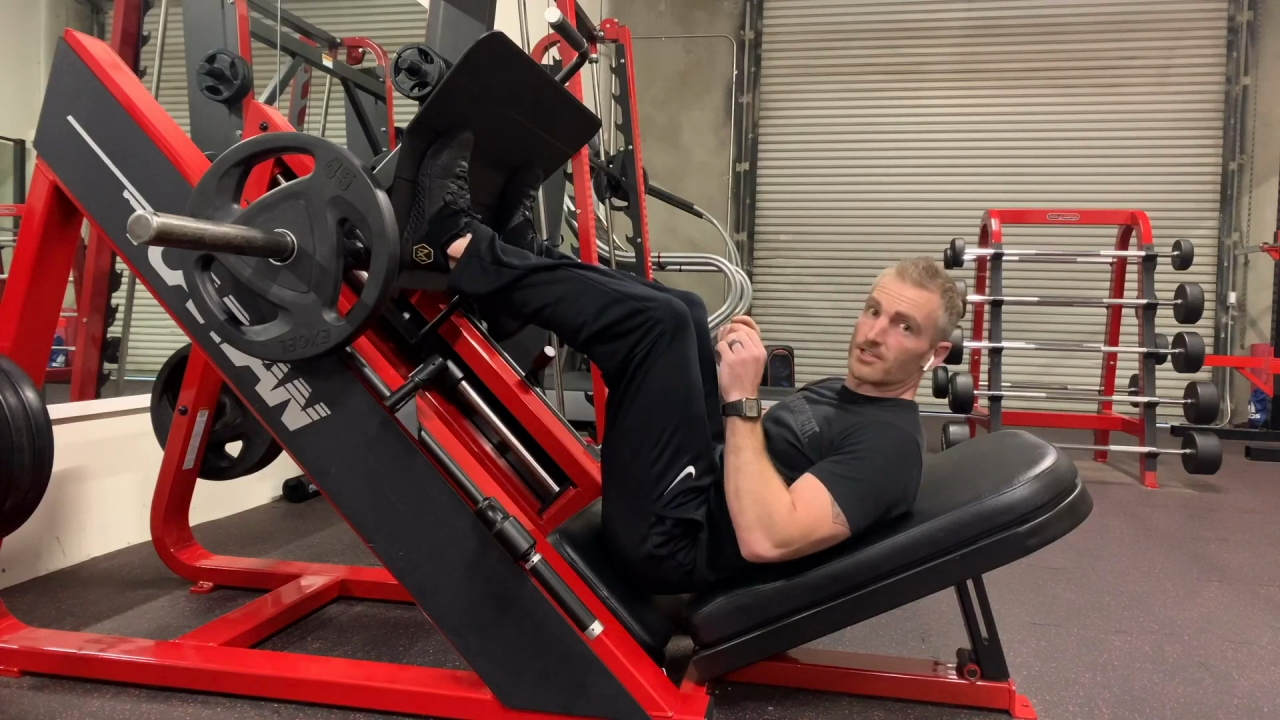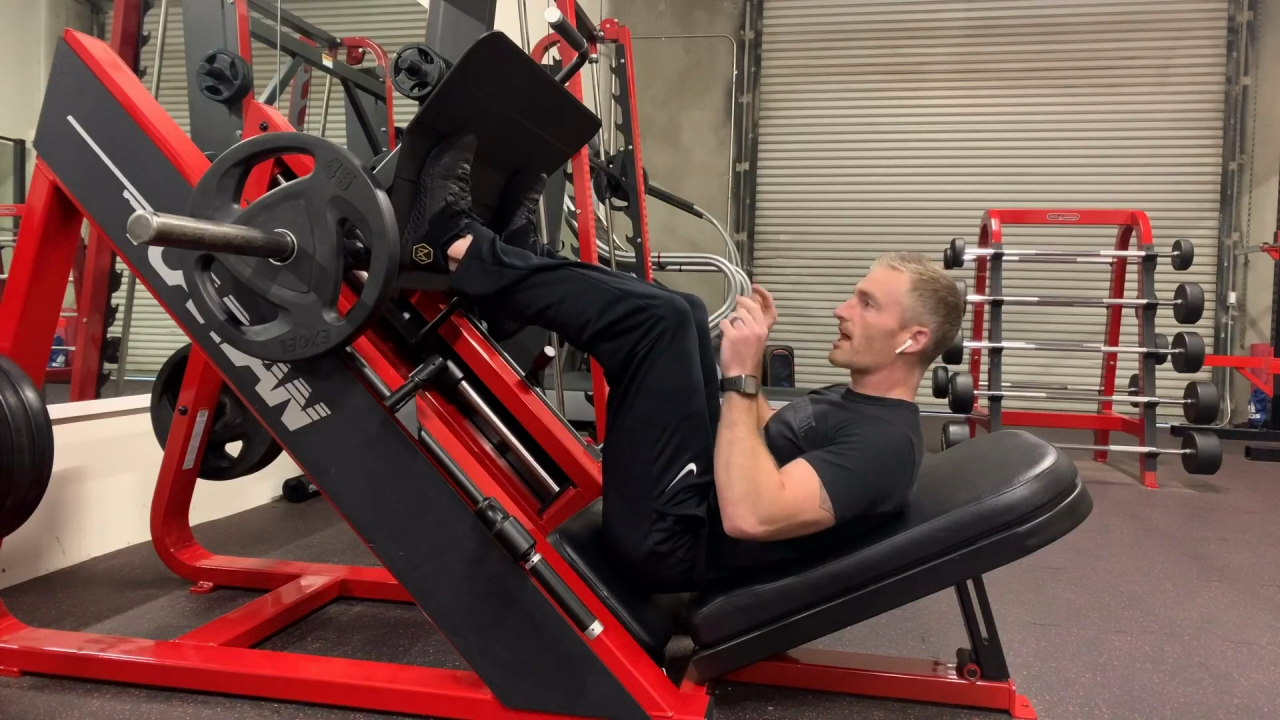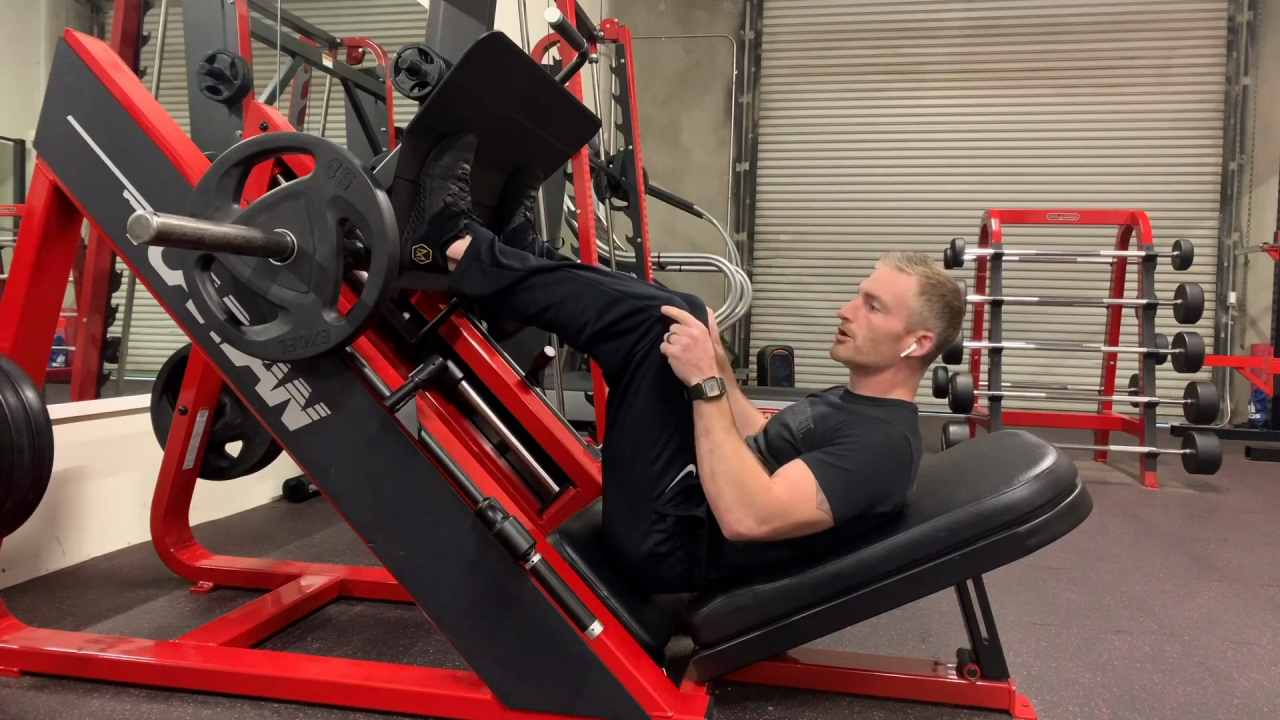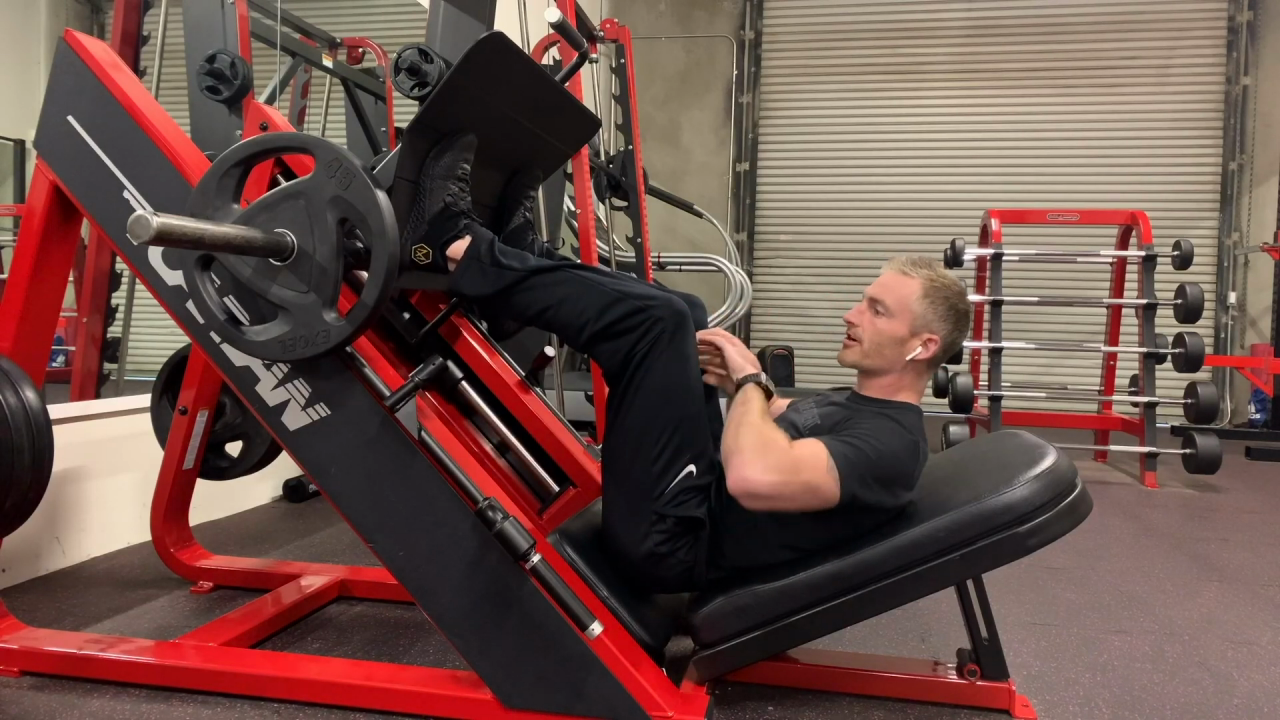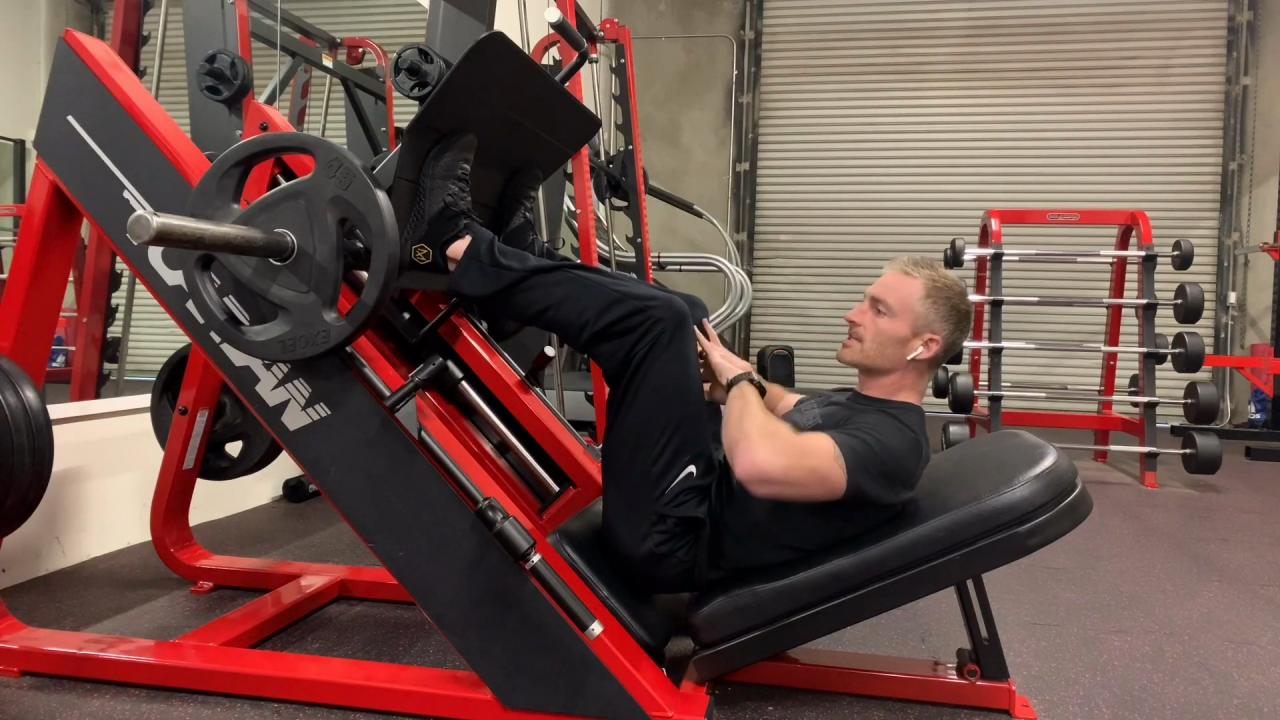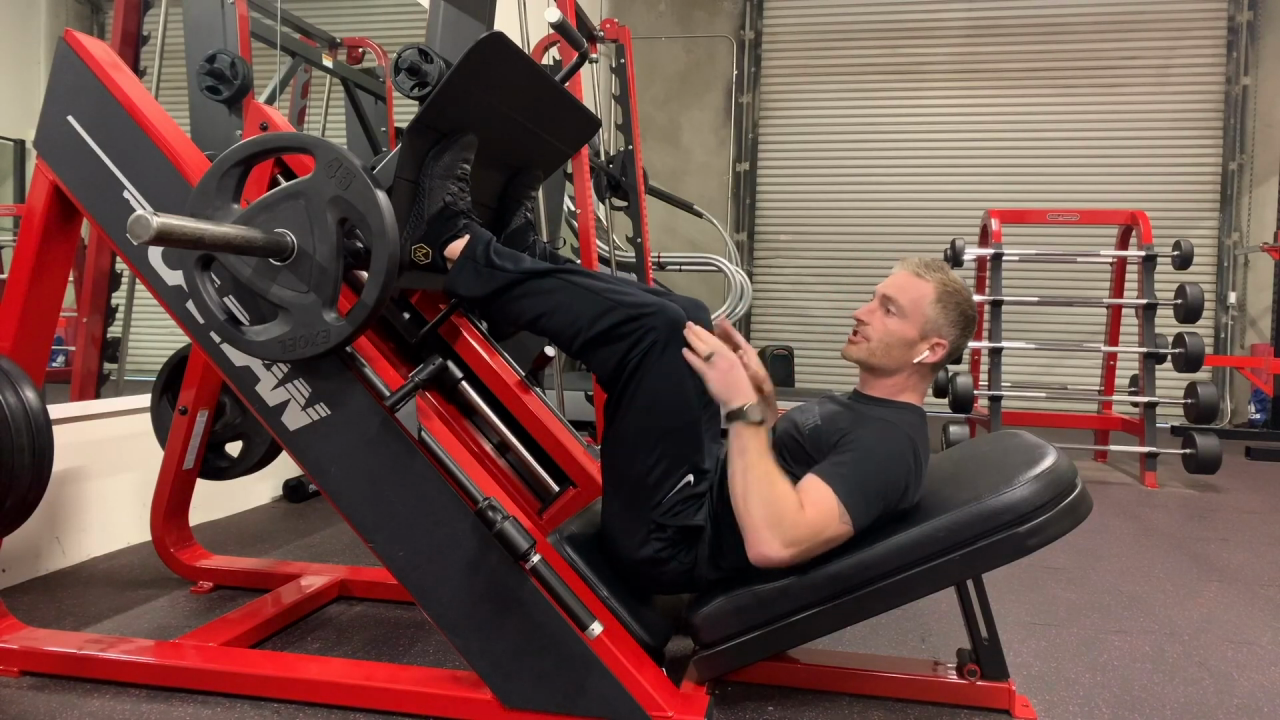
dt=0.4s
person 1, frame 1
left shoulder: (889, 445)
right shoulder: (836, 391)
left elbow: (764, 540)
left wrist: (742, 401)
right wrist: (734, 369)
left hip: (670, 541)
right hip: (701, 496)
left knee: (656, 323)
right knee: (677, 315)
left ankle: (455, 245)
right ankle: (518, 249)
person 1, frame 2
left shoulder: (885, 440)
right shoulder: (852, 401)
left elbow: (749, 516)
left wrist: (738, 375)
right wrist: (746, 362)
left hip: (669, 540)
right hip: (692, 506)
left knee: (659, 320)
right knee: (684, 317)
left ankle: (457, 246)
right ankle: (516, 248)
person 1, frame 3
left shoulder: (883, 441)
right shoulder: (852, 404)
left elbow: (746, 518)
left wrist: (704, 382)
right wrist: (718, 366)
left hip: (667, 539)
right hip: (692, 503)
left knee: (654, 323)
right knee: (678, 318)
left ankle: (456, 246)
right ankle: (518, 249)
person 1, frame 4
left shoulder: (889, 442)
right shoulder: (860, 406)
left elbow: (754, 477)
left wrist: (749, 379)
right wrist: (736, 377)
left hip: (669, 539)
right hip: (696, 506)
left knee: (656, 319)
right knee: (679, 317)
left ankle: (456, 247)
right ankle: (517, 248)
person 1, frame 5
left shoulder: (891, 440)
right shoulder: (863, 407)
left elbow: (762, 462)
right elbow: (789, 410)
left wrist: (740, 380)
right wrist: (733, 377)
left hip: (670, 538)
right hip: (700, 500)
left knee: (656, 320)
right knee: (678, 320)
left ankle: (456, 247)
right ankle: (520, 251)
person 1, frame 6
left shoulder: (888, 442)
right shoulder: (865, 410)
left elbow: (773, 544)
left wrist: (741, 407)
right wrist: (761, 392)
left hip: (667, 542)
right hip: (700, 501)
left knee: (651, 327)
right knee: (681, 321)
left ankle: (454, 246)
right ankle: (520, 251)
